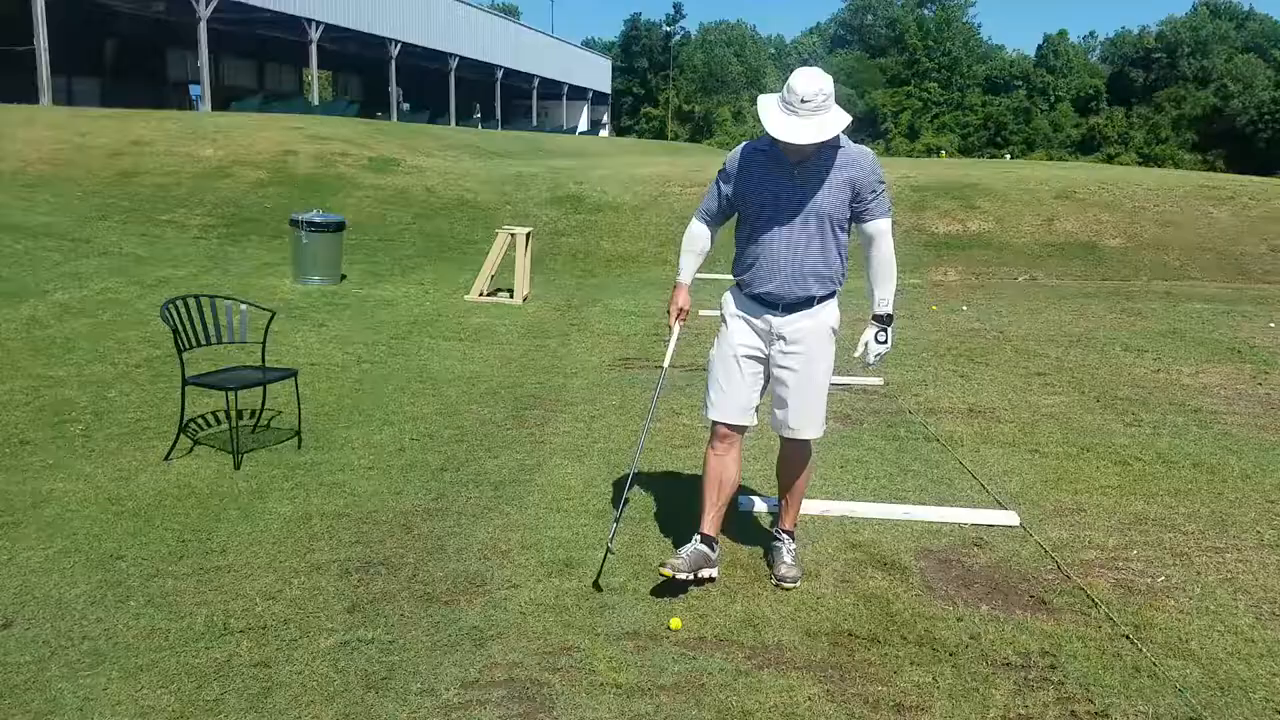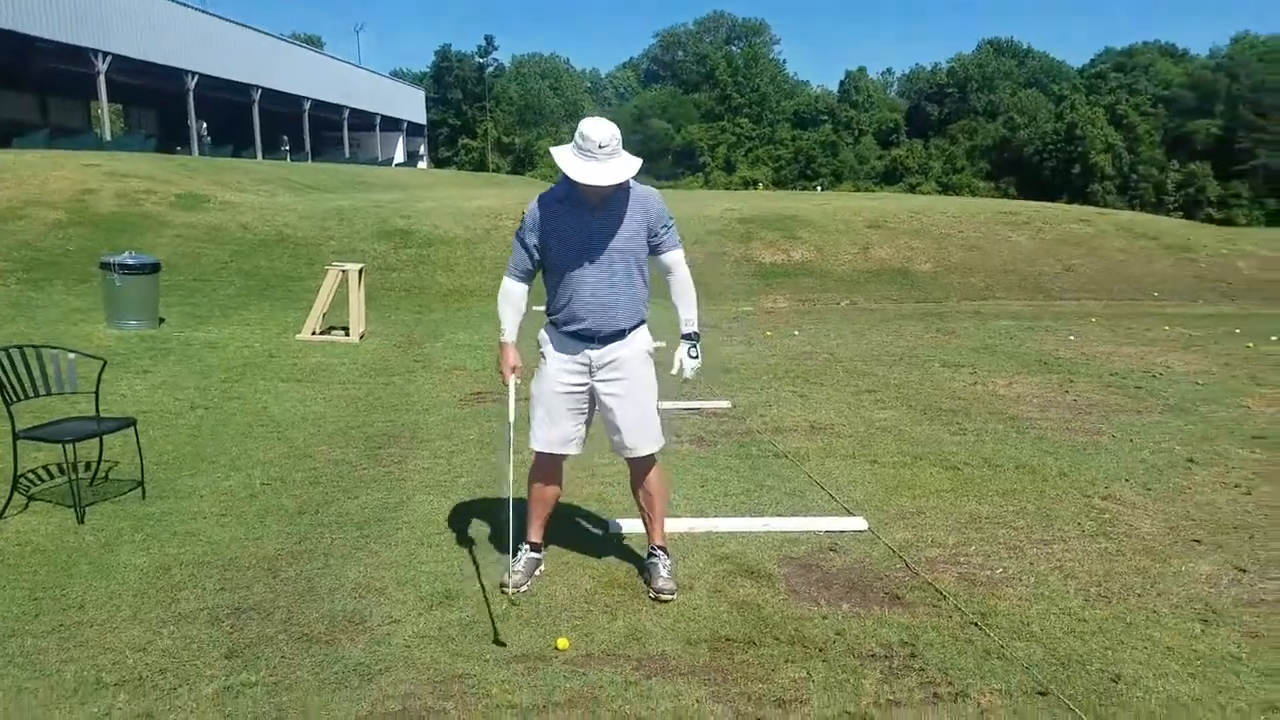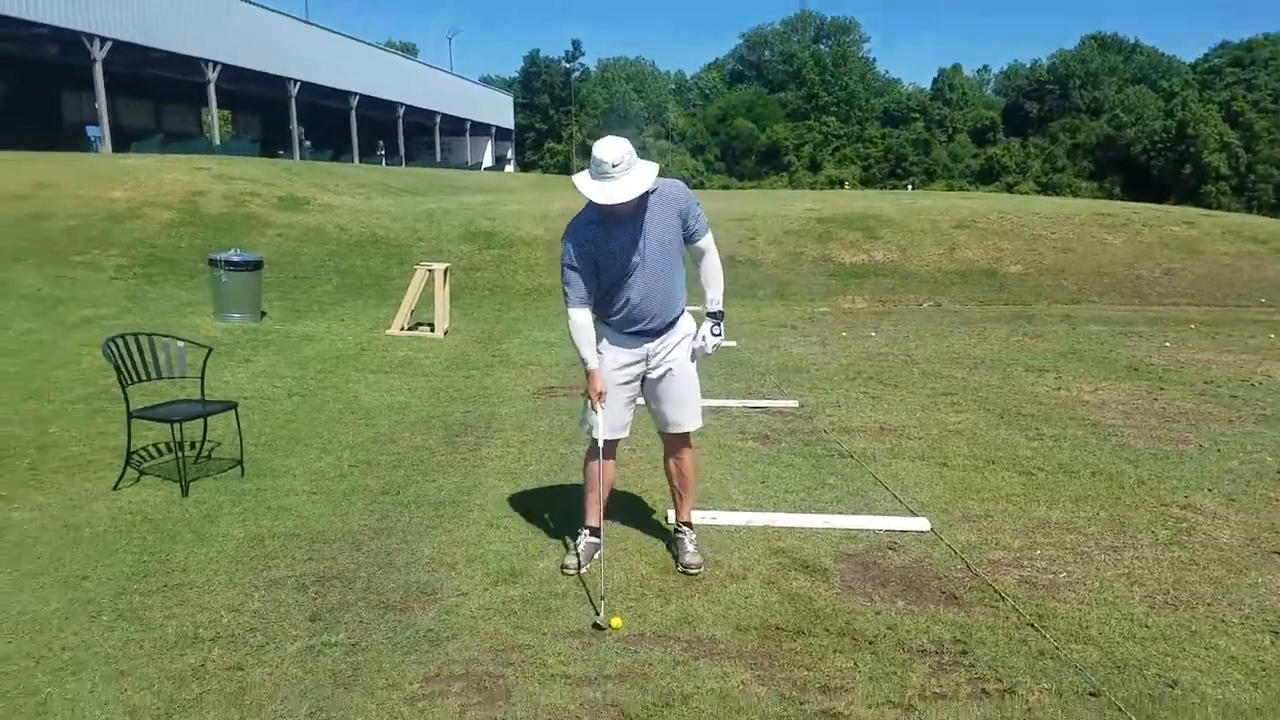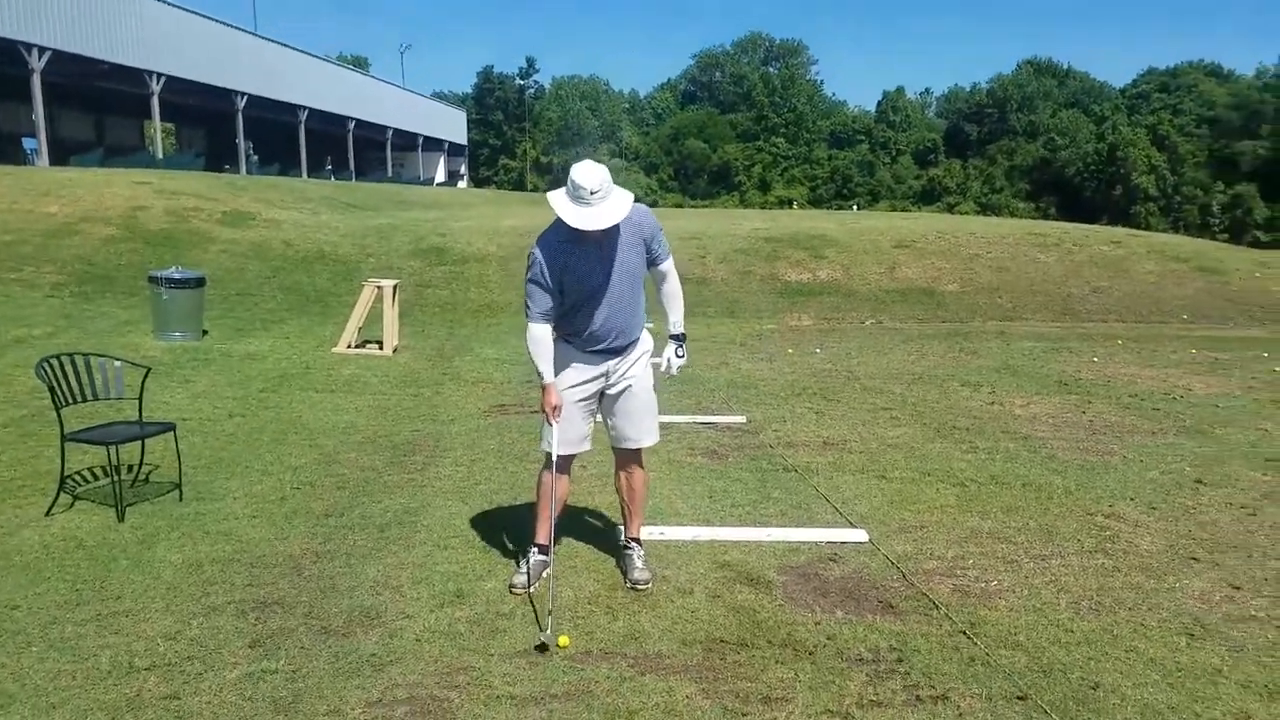
dt=0.7s
person 1, frame 1
left shoulder: (858, 165)
right shoulder: (744, 158)
left elbow: (879, 241)
right elbow: (705, 222)
left wrist: (881, 315)
right wrist: (683, 282)
left hip: (810, 320)
right hip: (744, 313)
left knee: (798, 437)
right knee: (725, 429)
left ankle: (784, 536)
right ankle: (705, 543)
person 1, frame 2
left shoulder: (647, 203)
right shoulder: (544, 209)
left elbow: (675, 269)
right elbow: (516, 279)
left wrist: (689, 334)
right wrist: (507, 342)
left hip: (627, 348)
right hip: (562, 350)
left knee: (642, 456)
right knee: (547, 456)
left ankle: (657, 552)
right ankle: (531, 548)
person 1, frame 3
left shoulder: (675, 197)
right shoulder: (581, 233)
left elbow: (705, 252)
right elbow: (578, 307)
left wrist: (714, 314)
right wrist: (591, 368)
left hip: (673, 337)
right hip: (615, 343)
left knee: (679, 438)
right knee: (603, 439)
left ankle: (684, 530)
right ankle: (590, 533)
person 1, frame 4
left shoulder: (640, 221)
right shoulder: (548, 249)
left elbow: (665, 276)
right elbow: (538, 322)
left wrist: (676, 335)
right wrist: (548, 382)
left hip: (631, 356)
right hip: (574, 360)
left knee: (631, 454)
right knee: (558, 456)
left ankle: (632, 545)
right ankle: (540, 550)
